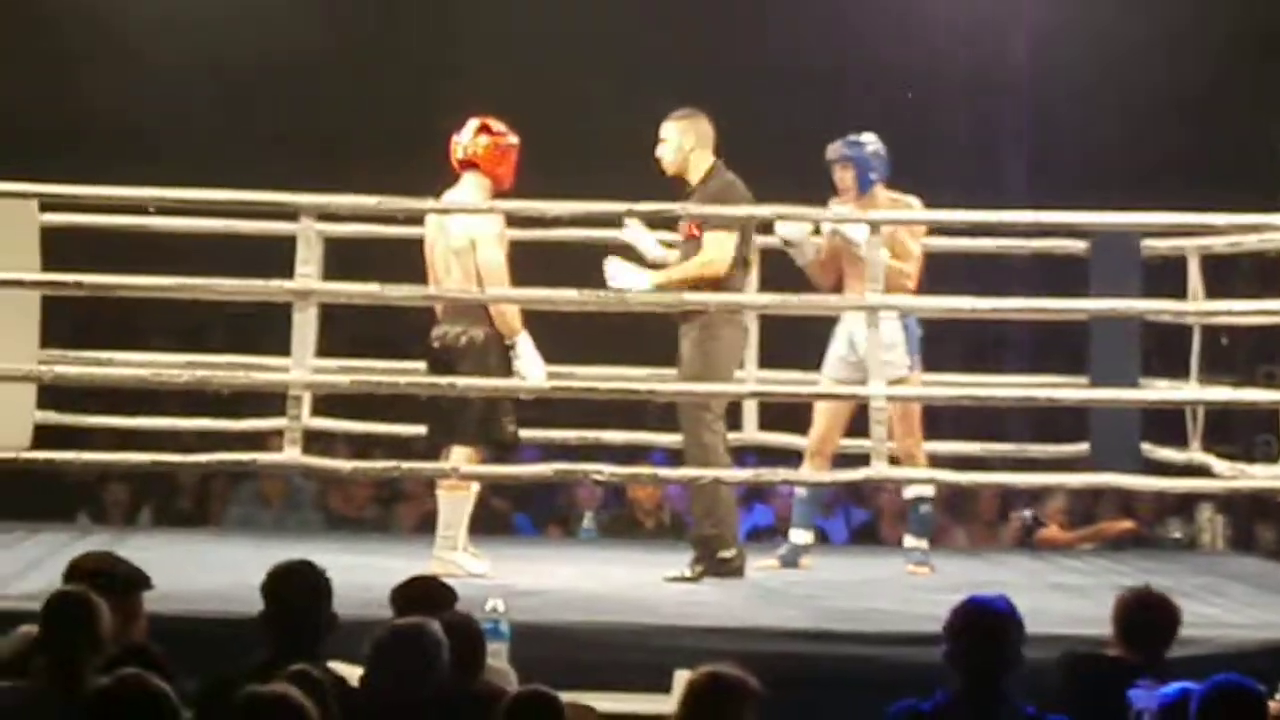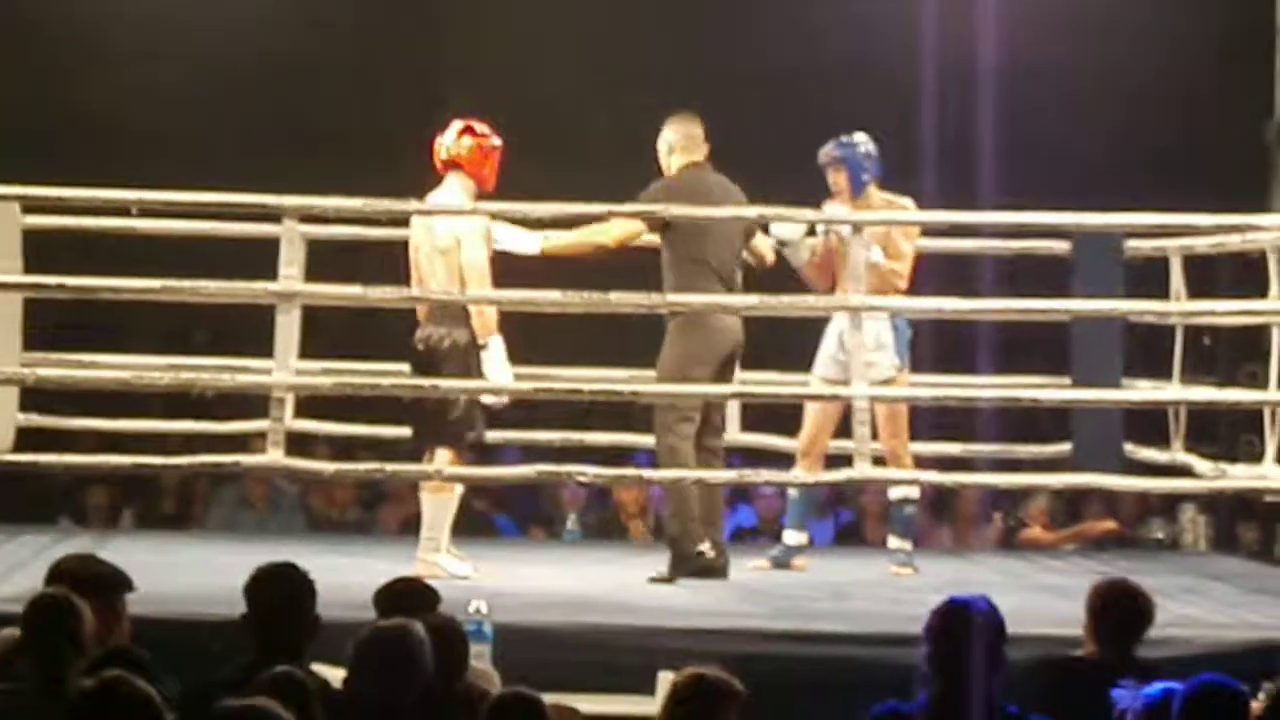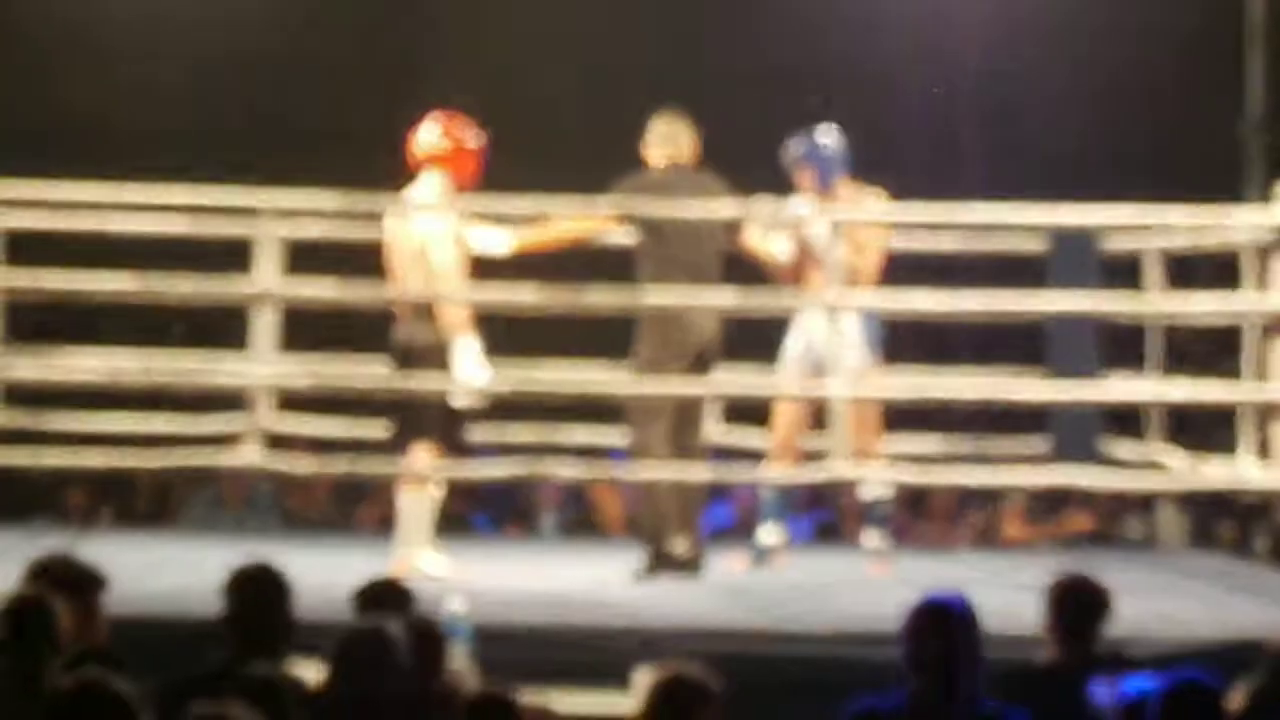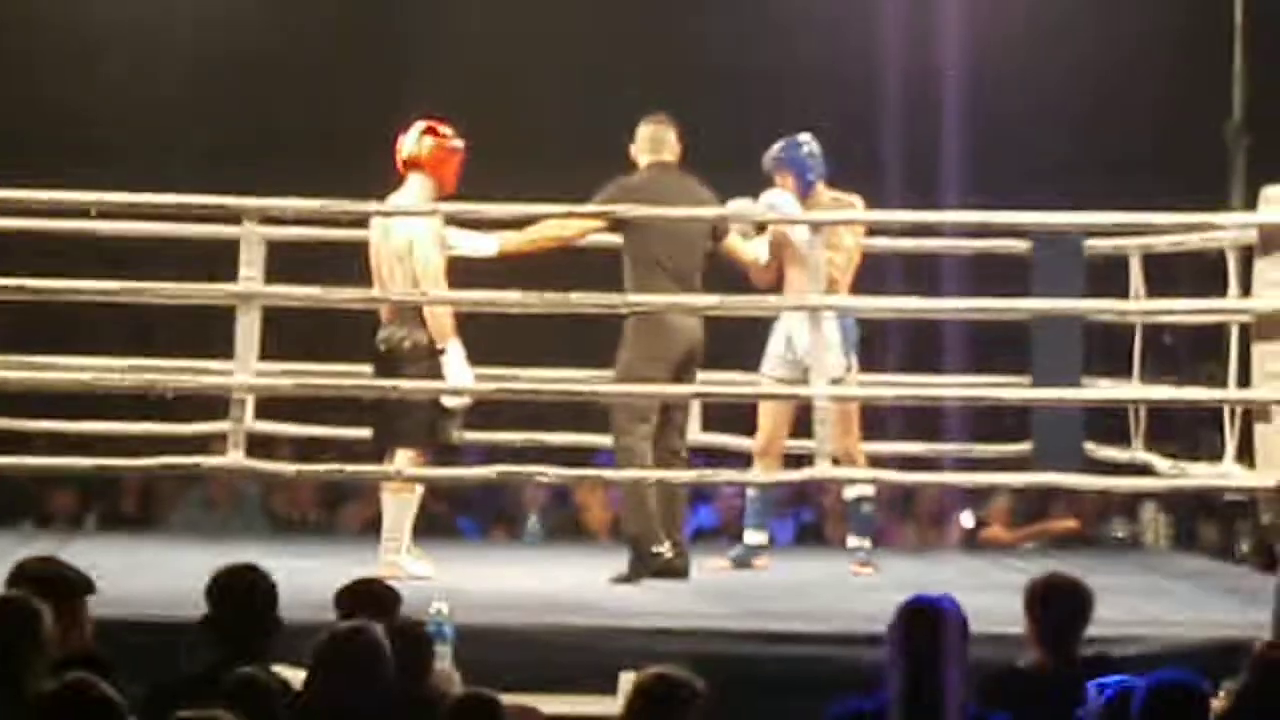
dt=0.3s
person 1, frame 1
left shoulder: (724, 190)
right shoulder: (698, 193)
left elbow: (715, 262)
left wrist: (648, 278)
right wrist: (652, 249)
left hip: (715, 322)
right hip: (697, 322)
left knee: (703, 431)
right knee: (701, 433)
left ankle: (719, 547)
right ankle: (719, 547)
person 1, frame 2
left shoulder: (671, 190)
right shoulder: (729, 192)
left elbow: (612, 235)
right elbow: (763, 254)
left hip: (696, 323)
right hip: (728, 323)
left knee: (675, 432)
right knee: (709, 438)
left ankle: (691, 545)
right ankle: (712, 546)
person 1, frame 3
left shoulder: (643, 187)
right shoulder: (715, 190)
left hip: (667, 320)
right hip: (704, 321)
left knee: (650, 429)
right knee: (684, 434)
left ankle: (667, 542)
right ankle: (685, 543)
person 1, frame 4
left shoulder: (630, 189)
right shoulder: (701, 195)
left elbow: (565, 229)
right elbow: (745, 254)
left wrist: (495, 244)
right wrist: (767, 250)
left hip: (652, 324)
right hip: (690, 325)
left knee: (633, 432)
right knee: (670, 439)
left ankle: (650, 546)
right ankle: (673, 548)
person 2, frame 1
left shoulder: (440, 210)
right shoulder: (484, 214)
right elbow: (497, 288)
right wrist: (522, 345)
left hip: (447, 330)
right hip: (477, 334)
left knee: (456, 442)
right knee: (468, 443)
left ankle: (454, 541)
right ankle: (448, 549)
person 2, frame 2
left shoulder: (424, 212)
right shoulder: (467, 213)
right elbow: (477, 288)
right wrist: (491, 347)
left hip: (430, 334)
right hip: (457, 337)
left knee: (438, 445)
right knee: (450, 446)
left ankle: (436, 543)
right ankle: (431, 551)
person 2, frame 3
left shoulder: (403, 208)
right shoulder: (438, 210)
right elbow: (447, 284)
right wrist: (464, 347)
left hip: (409, 330)
right hip: (435, 332)
left knee: (419, 442)
right knee: (429, 442)
left ankle: (414, 543)
right ankle: (412, 548)
person 2, frame 4
left shoulder: (387, 212)
right shoulder: (423, 215)
right elbow: (433, 291)
right wrist: (452, 351)
left hip: (394, 336)
right hip: (419, 341)
left knee: (404, 447)
right knee: (414, 447)
left ankle: (399, 544)
right ankle: (394, 551)
person 3, frame 1
left shoulder: (904, 208)
right shoulder: (839, 210)
left elbow: (908, 278)
left wrist: (865, 242)
right wrist: (800, 245)
left hip: (891, 328)
right hip: (849, 327)
left knee: (908, 445)
right knee: (818, 442)
left ankle: (918, 546)
right ankle: (797, 544)
person 3, frame 2
left shoulder: (898, 209)
right shoulder: (835, 211)
left elbow: (899, 279)
left wrist: (860, 240)
right wrist: (795, 246)
left hip: (882, 328)
right hip: (840, 326)
left knee: (894, 446)
right knee: (809, 442)
left ankle: (902, 547)
right ankle: (792, 544)
person 3, frame 3
left shoulder: (868, 204)
right shoulder: (806, 209)
left elbow: (864, 273)
left wrist: (821, 234)
right wrist: (767, 237)
left hip: (849, 323)
right hip: (807, 322)
left knee: (864, 443)
right knee: (782, 440)
left ankle: (876, 539)
right ankle: (768, 540)
person 3, frame 4
left shoulder: (846, 206)
right shoulder: (785, 210)
left elbow: (839, 274)
right elbow: (766, 275)
left wrist: (799, 228)
left hip: (829, 325)
right hip: (788, 324)
left knee: (846, 445)
right knee: (766, 443)
left ankle: (860, 545)
right ankle: (753, 544)
